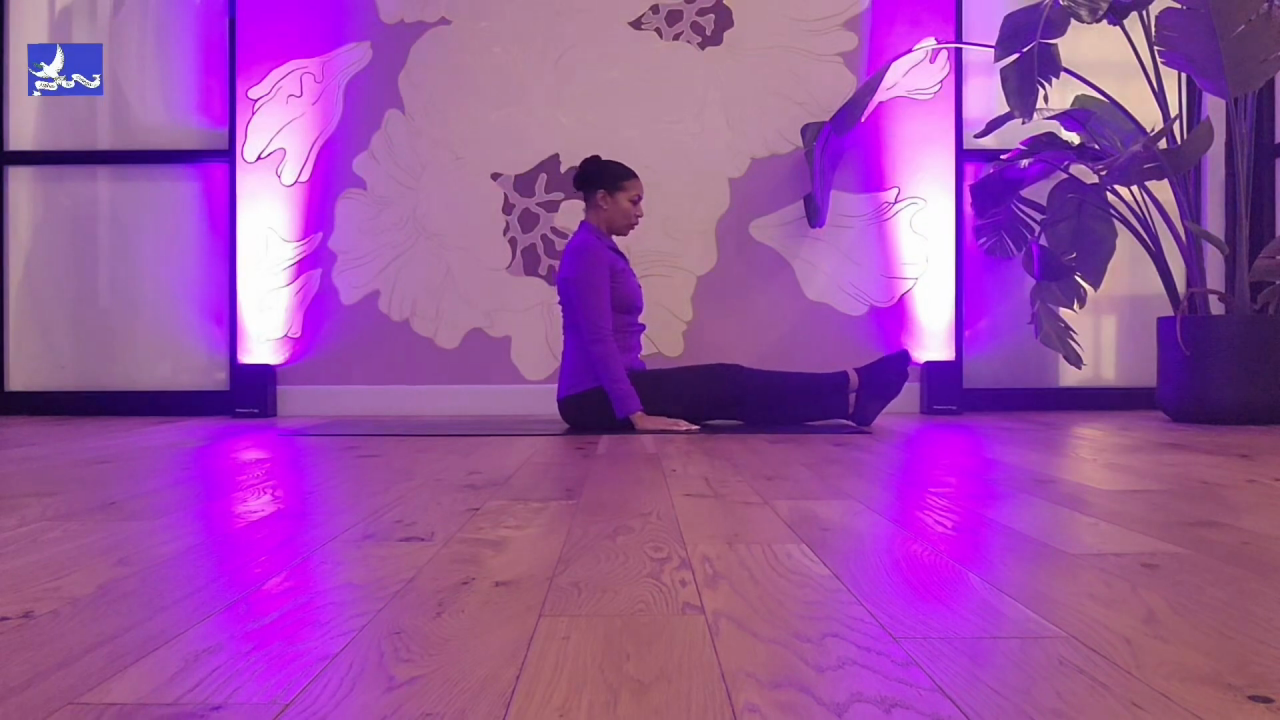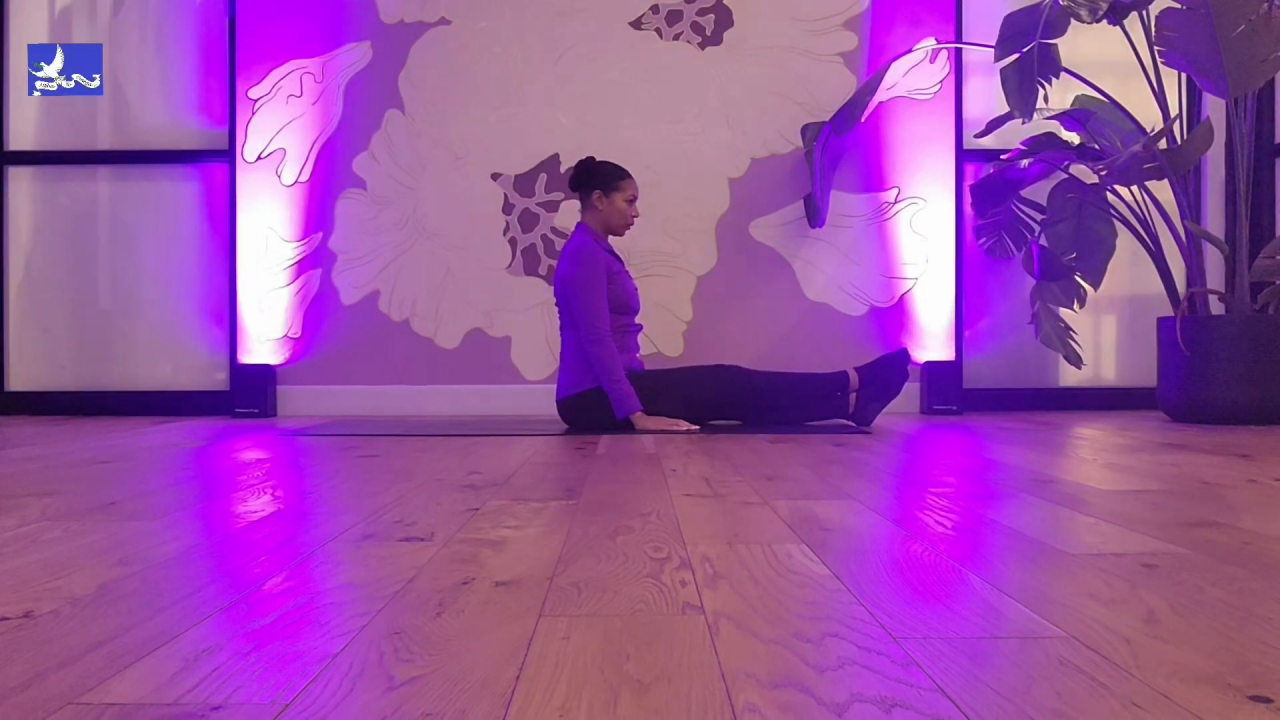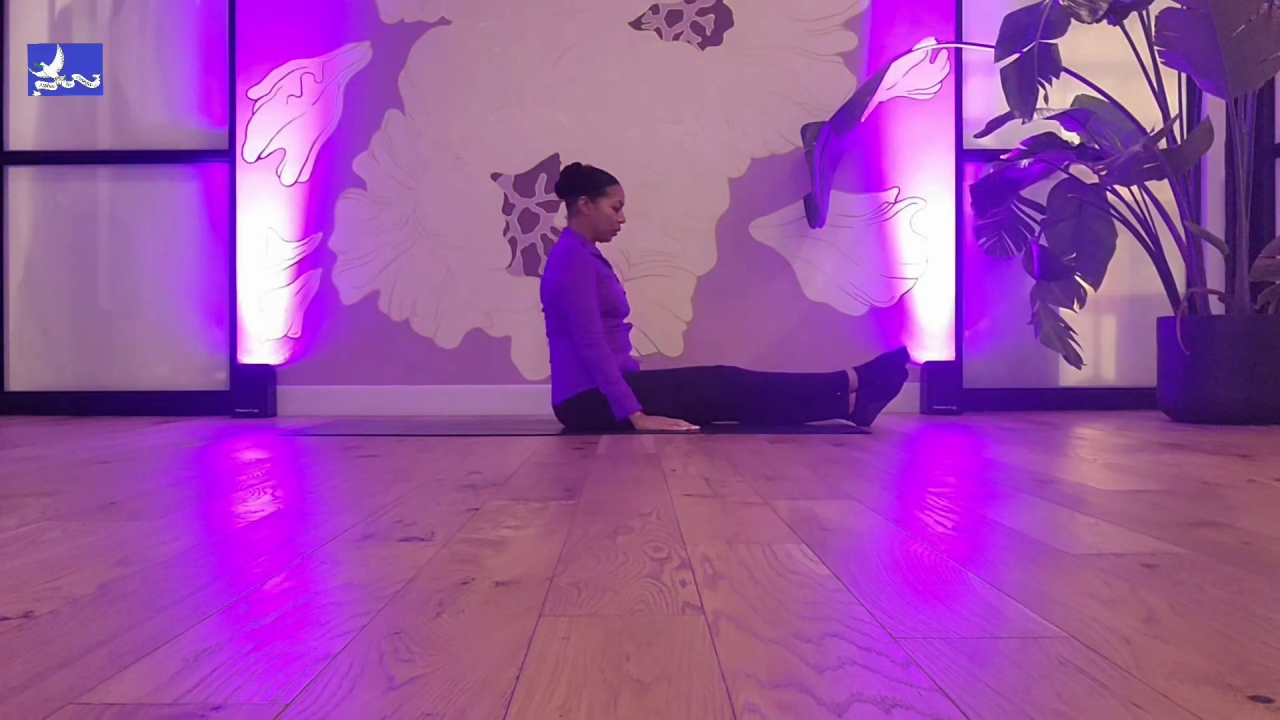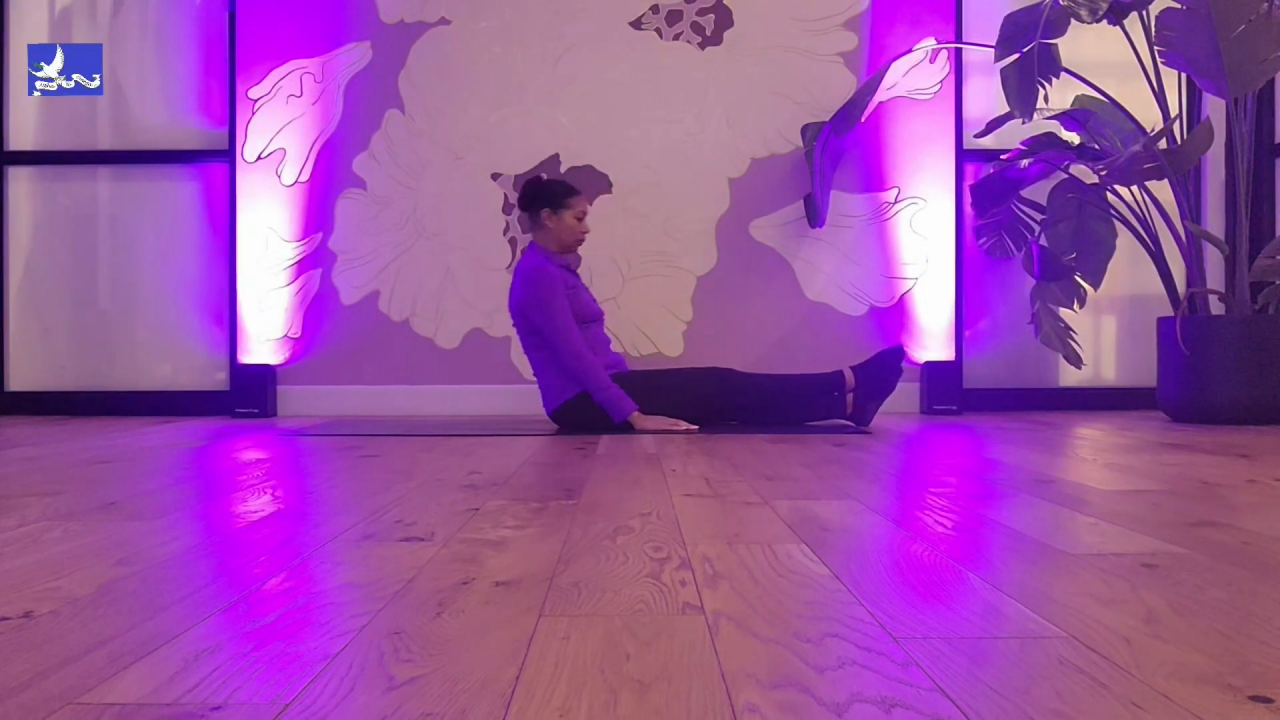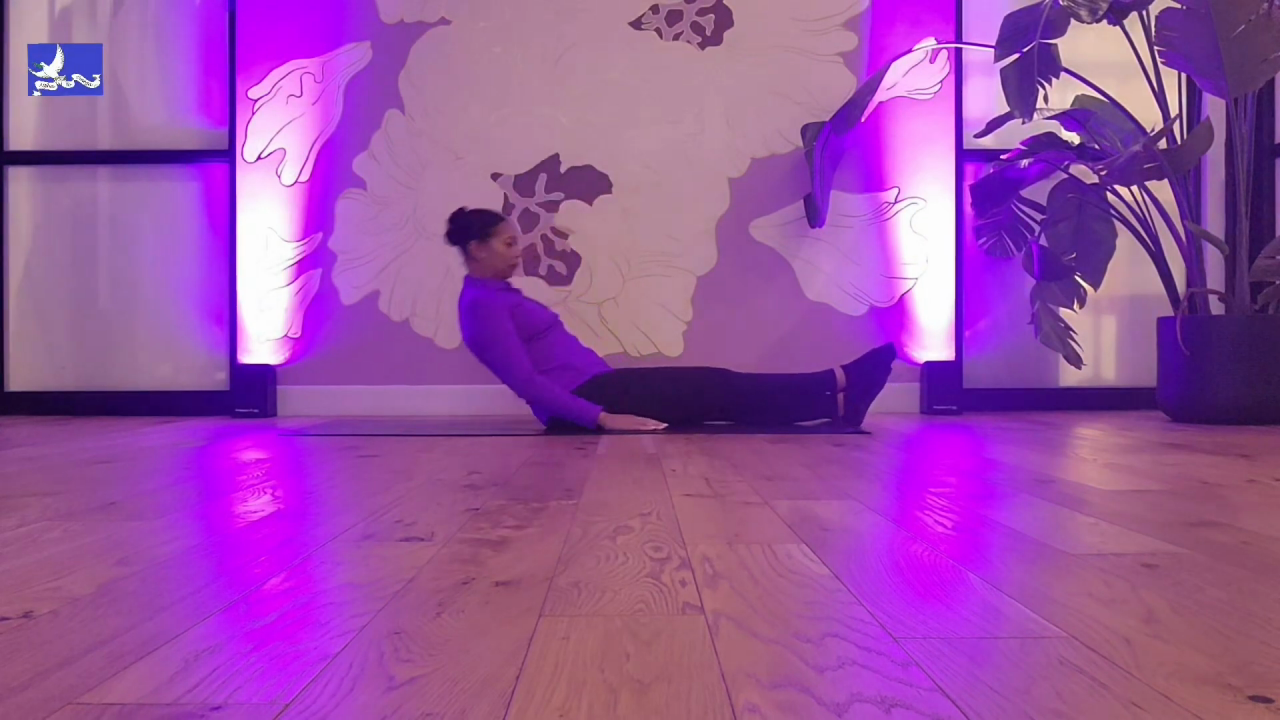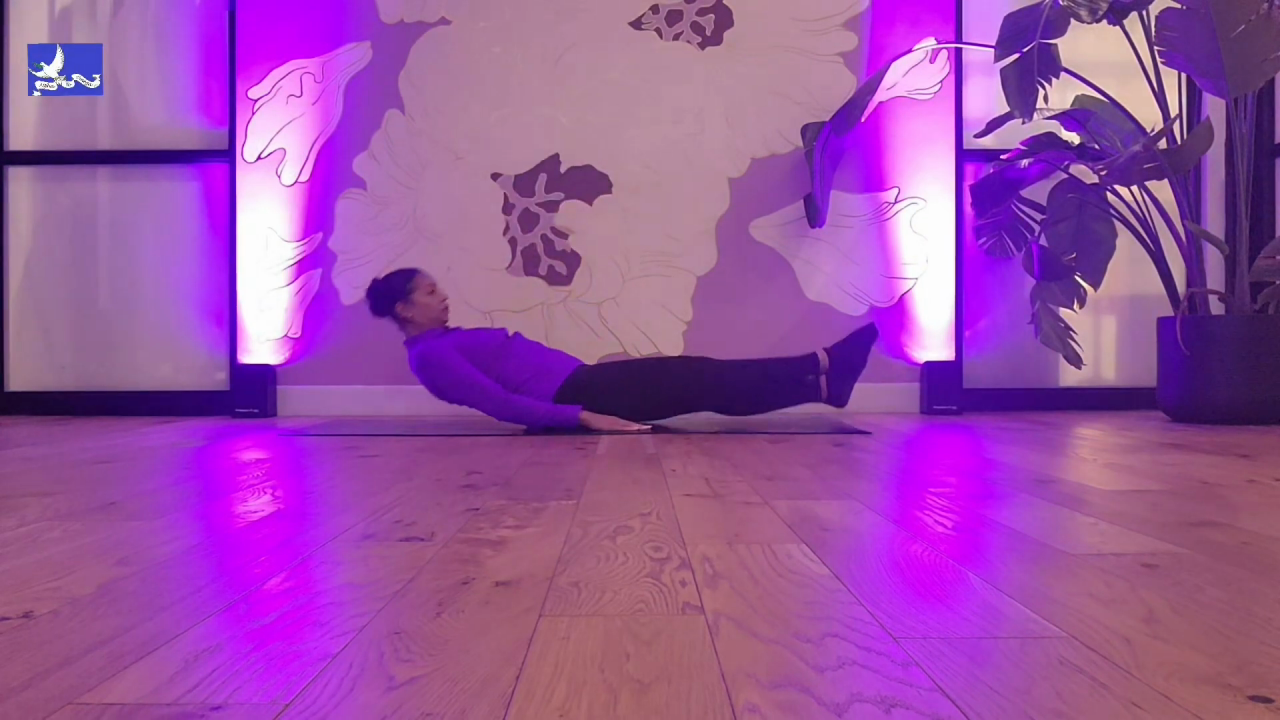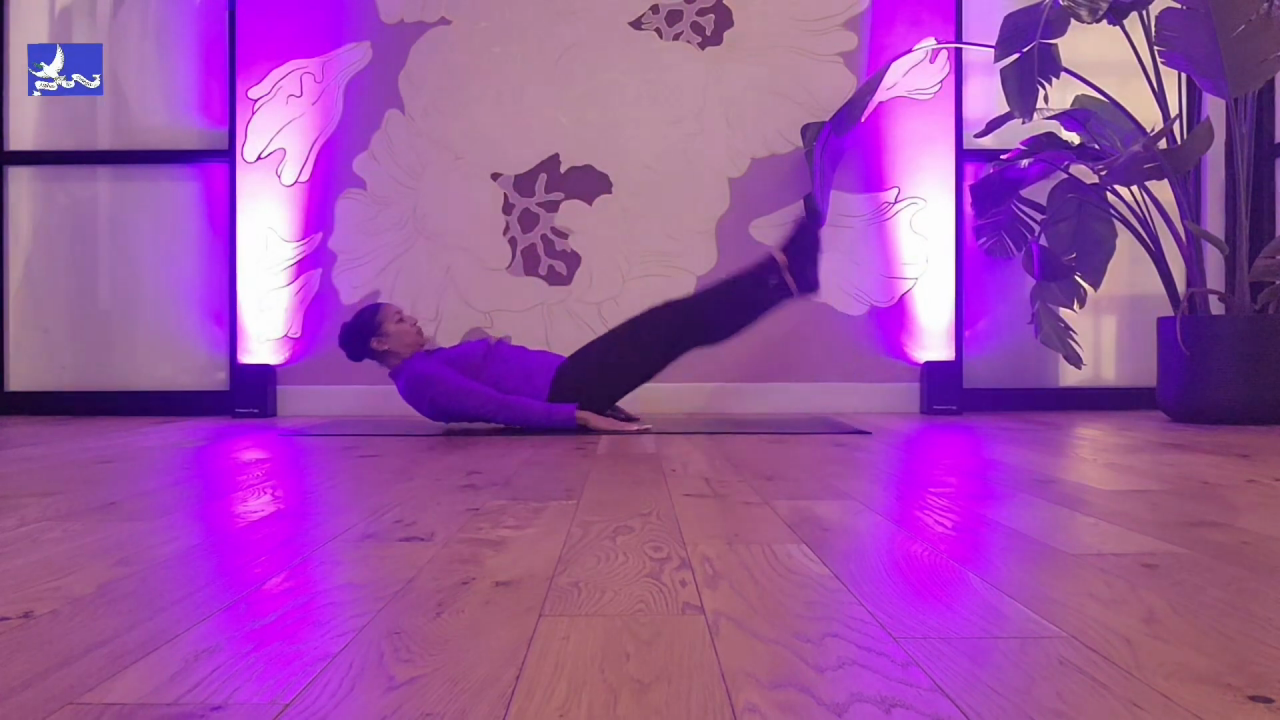
dt=0.4s
person 1, frame 1
left shoulder: (601, 250)
right shoulder: (588, 251)
right elbow: (598, 339)
left wrist: (643, 399)
right wrist: (636, 414)
left hip: (608, 393)
right hip: (595, 400)
left knee: (728, 393)
right knee: (727, 381)
left ankle: (850, 403)
right ankle: (851, 382)
person 1, frame 2
left shoulder: (596, 252)
right shoulder: (584, 253)
right elbow: (596, 341)
left wrist: (640, 400)
right wrist: (636, 414)
left hip: (606, 394)
right hip: (594, 400)
left knee: (725, 390)
right knee: (726, 384)
left ankle: (850, 400)
right ankle: (851, 383)
person 1, frame 3
left shoulder: (583, 256)
right shoulder: (572, 258)
right elbow: (591, 344)
left wrist: (637, 402)
right wrist: (635, 414)
left hip: (602, 394)
right hip: (591, 402)
left knee: (726, 386)
right knee: (724, 385)
left ankle: (849, 398)
right ankle: (849, 386)
person 1, frame 4
left shoulder: (553, 269)
right shoulder: (537, 274)
right elbow: (574, 356)
left wrist: (633, 403)
right wrist: (633, 415)
left hip: (599, 394)
right hip: (585, 405)
left knee: (722, 387)
right knee: (721, 388)
left ankle: (847, 394)
right ankle: (847, 389)
person 1, frame 5
left shoulder: (498, 296)
right shoulder: (481, 305)
right elbow: (528, 383)
left wrist: (610, 400)
right wrist: (601, 417)
left hip: (593, 389)
right hip: (585, 398)
left knee: (712, 385)
right knee: (712, 390)
left ankle: (836, 393)
right ankle: (837, 392)
person 1, frame 6
left shoulder: (448, 343)
right shoulder: (431, 356)
right elbow: (500, 403)
left wrist: (592, 405)
right wrist: (583, 416)
left hip: (577, 386)
right hip: (573, 394)
left knee: (697, 373)
right knee: (699, 380)
left ankle: (820, 374)
right ankle: (821, 376)
person 1, frame 7
left shoulder: (429, 363)
right shoulder: (420, 382)
right elbow: (495, 404)
left wrist: (584, 408)
right wrist: (579, 415)
left hip: (564, 381)
right hip: (565, 390)
left knee: (674, 324)
right knee: (671, 325)
left ankle: (783, 272)
right ankle: (784, 275)
